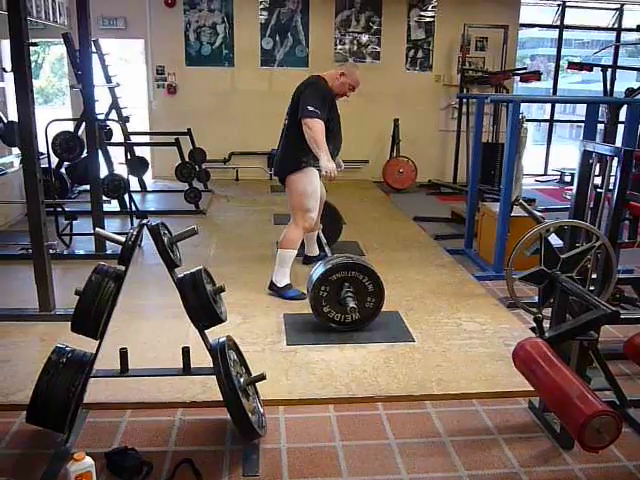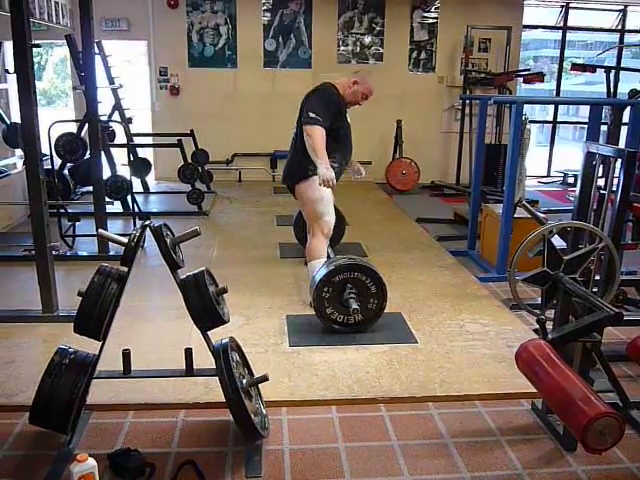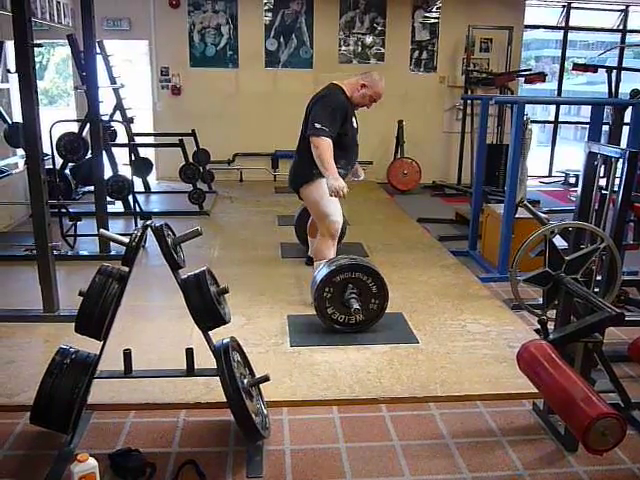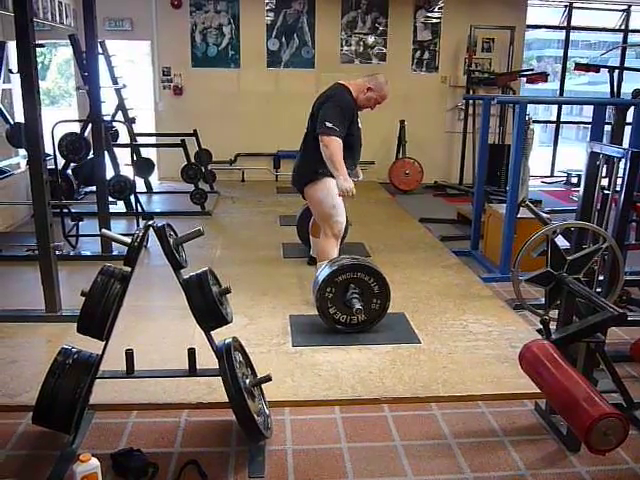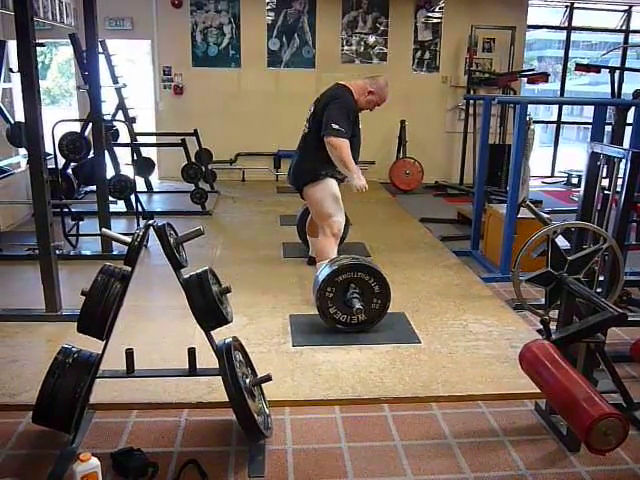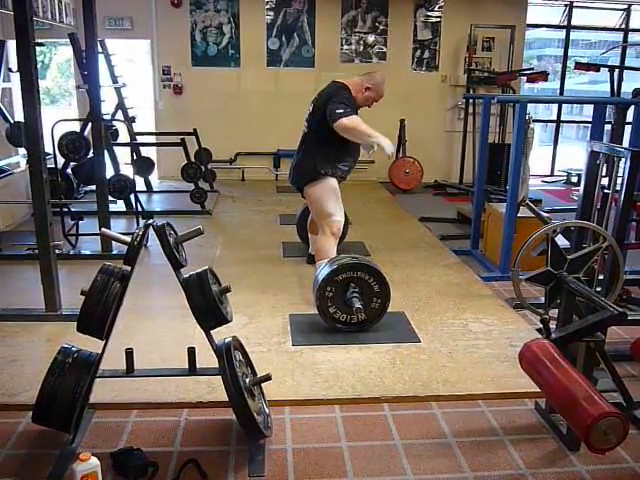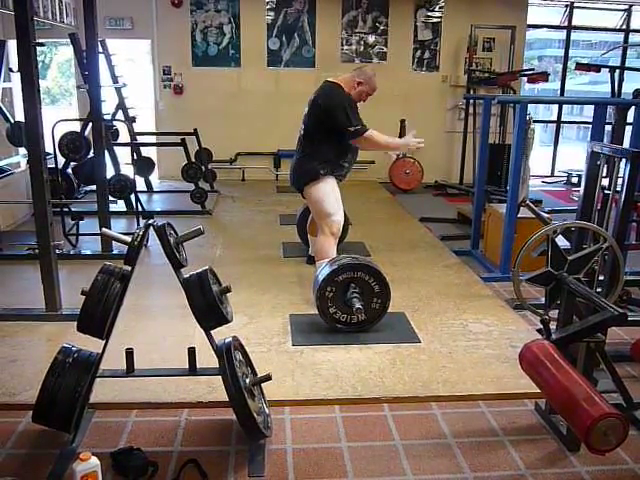
dt=0.4s
person 1, frame 1
left shoulder: (322, 92)
right shoulder: (318, 88)
right elbow: (311, 123)
left wrist: (330, 157)
right wrist: (324, 158)
left hip: (304, 162)
right hip: (301, 163)
left knee: (317, 204)
right knee: (303, 219)
left ankle: (312, 253)
right ankle: (279, 281)
person 1, frame 2
left shoulder: (335, 101)
right shoulder: (326, 97)
right elbow: (313, 129)
left wrist: (350, 163)
right wrist: (323, 164)
left hip: (315, 172)
right hip: (310, 172)
left knee: (319, 219)
right knee: (323, 227)
left ankle: (315, 263)
person 1, frame 3
left shoulder: (342, 100)
right shoulder: (332, 101)
right elbow: (320, 140)
left wrist: (352, 165)
right wrist: (332, 177)
left hip: (323, 173)
right hip: (315, 175)
left knee: (321, 217)
right knee: (331, 228)
left ankle: (314, 255)
person 1, frame 4
left shoulder: (344, 98)
right shoulder: (340, 101)
right elbow: (329, 139)
left wrist: (351, 166)
right wrist: (342, 177)
left hip: (320, 171)
right hip: (318, 173)
left knee: (323, 216)
right knee: (334, 227)
left ankle: (316, 255)
person 1, frame 5
left shoulder: (340, 95)
right shoulder: (343, 102)
right elbow: (335, 141)
left wrist: (351, 169)
right wrist: (354, 174)
left hip: (314, 169)
right hip: (316, 172)
left knee: (320, 215)
right knee: (333, 227)
left ankle: (315, 255)
person 1, frame 6
left shoulder: (338, 92)
right shoulder: (341, 96)
left elbow: (347, 124)
right elbow: (343, 124)
left wrist: (364, 138)
right wrist: (379, 138)
left hip: (315, 168)
right hip: (317, 171)
left knee: (320, 215)
right knee: (332, 226)
left ankle: (315, 254)
person 1, frame 7
left shoulder: (331, 92)
right shoulder: (338, 99)
left elbow: (354, 135)
right elbow: (361, 138)
left wrist: (390, 145)
right wrist: (401, 144)
left hip: (315, 168)
right hip: (317, 172)
left knee: (321, 213)
right knee: (333, 226)
left ankle: (315, 254)
